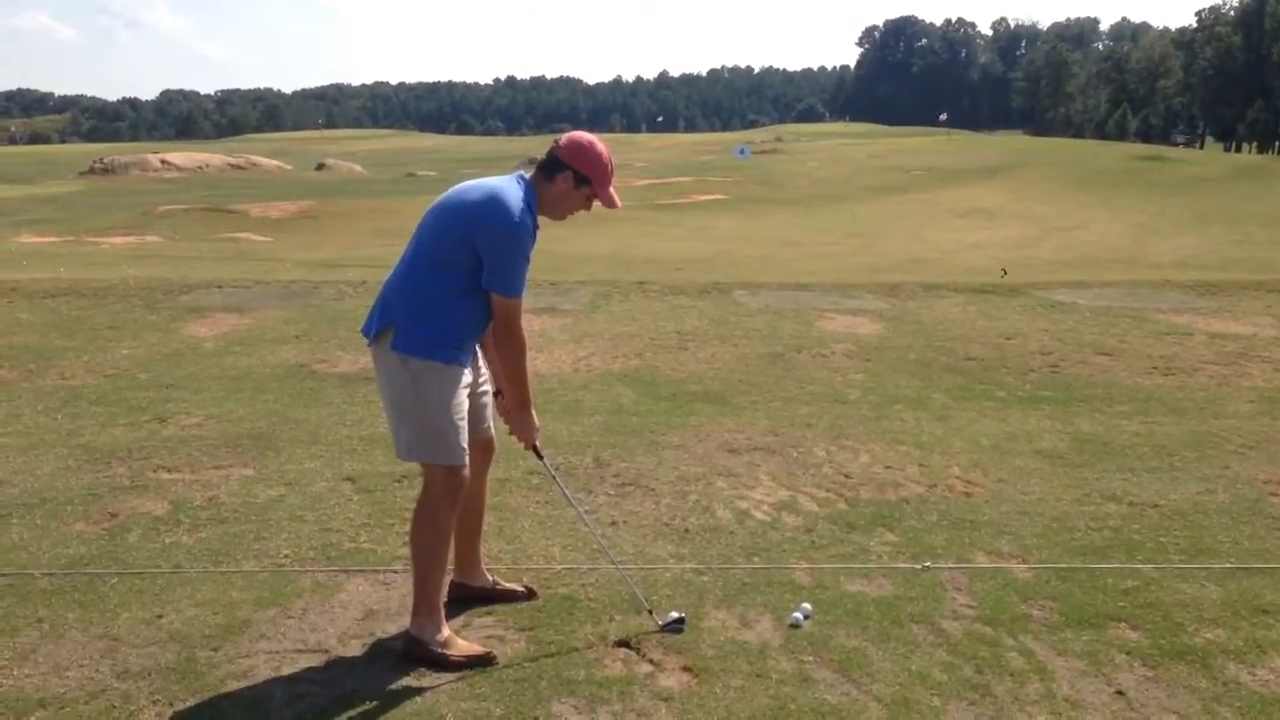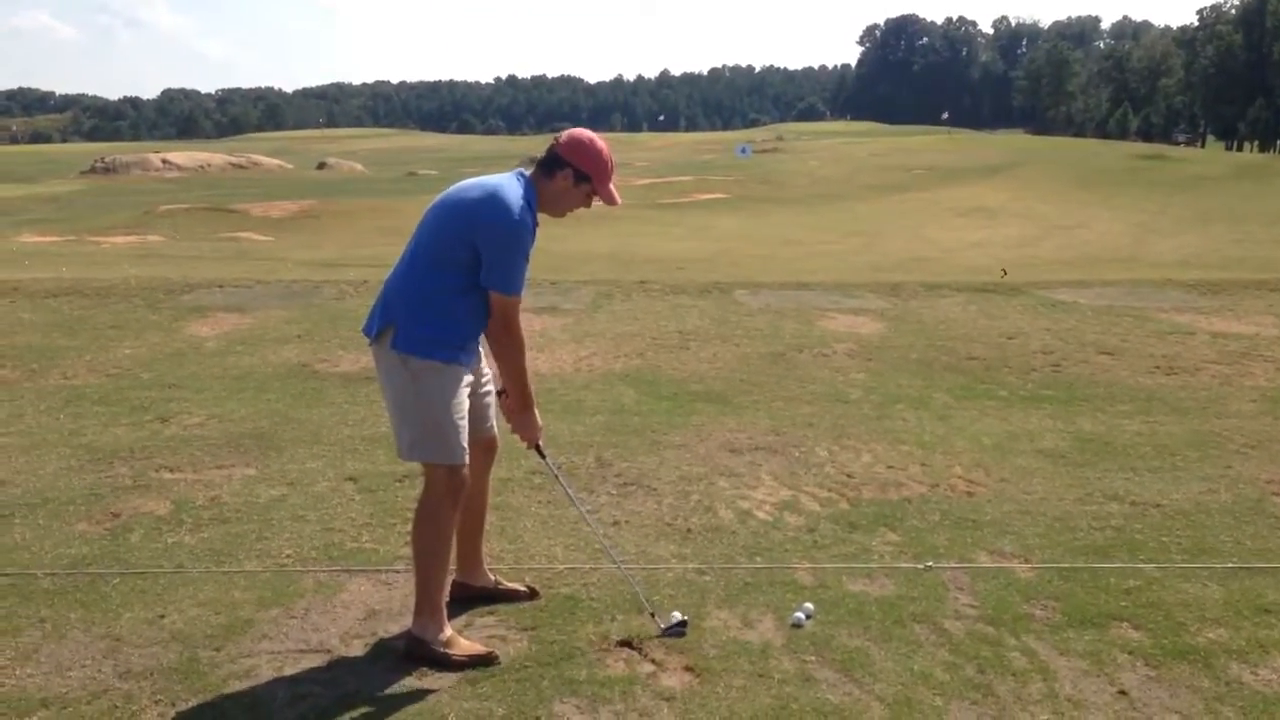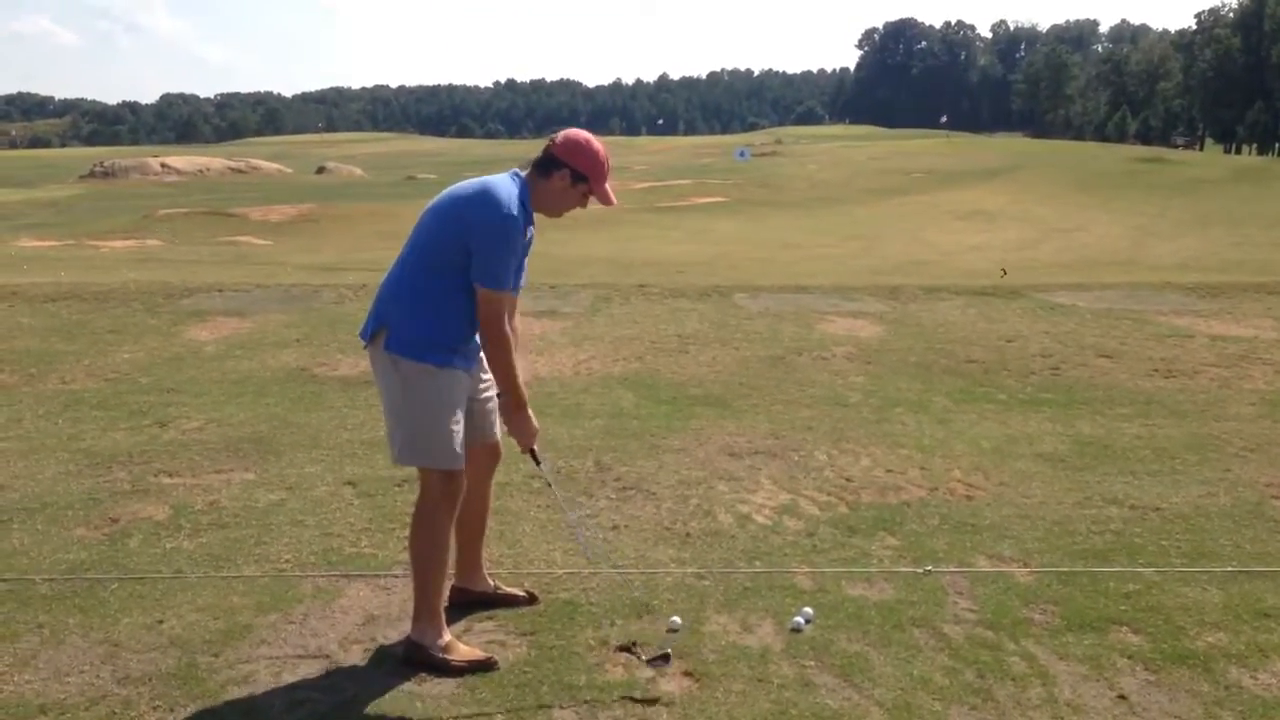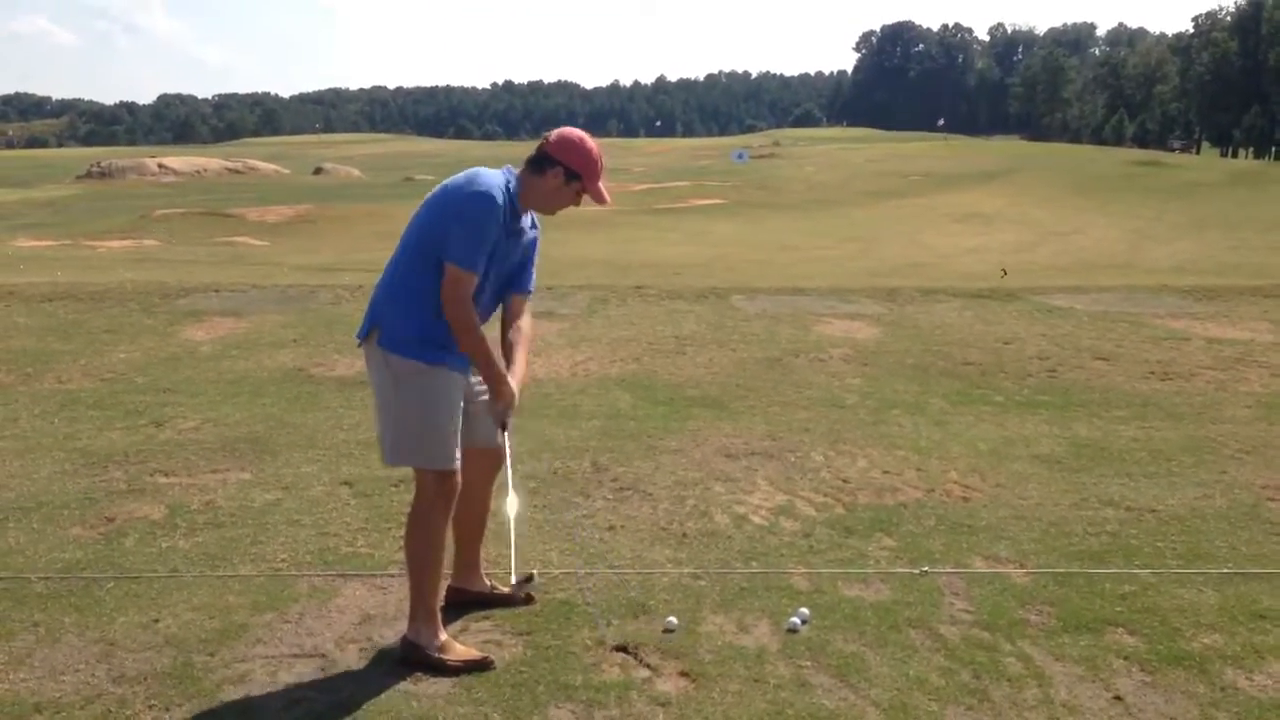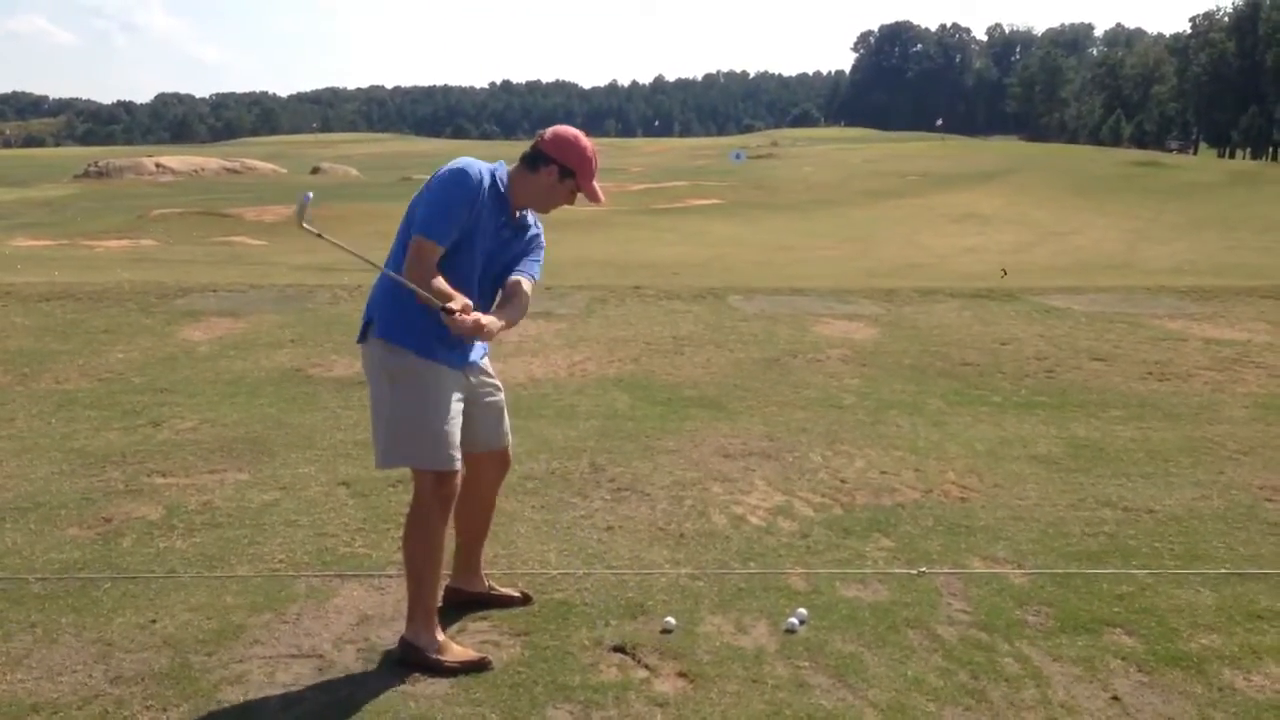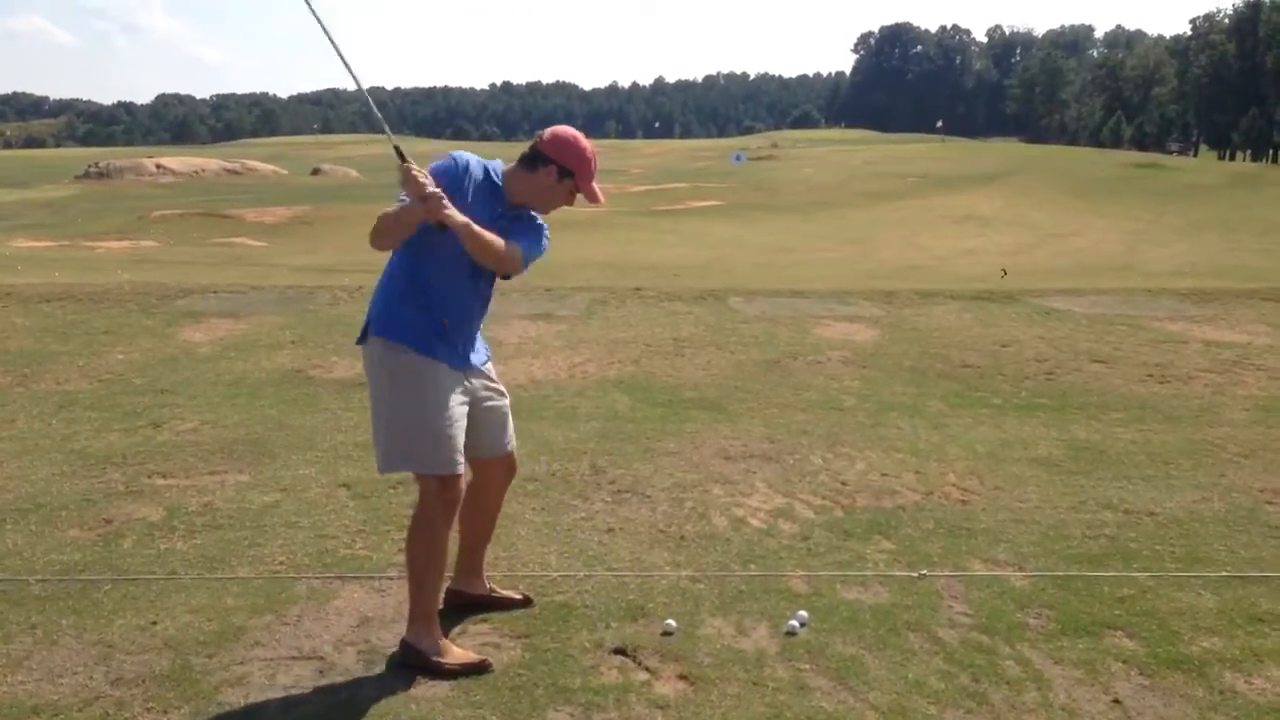
dt=0.1s
person 1, frame 1
left shoulder: (506, 200)
right shoulder: (510, 218)
left elbow: (490, 318)
right elbow: (507, 327)
left wrist: (502, 387)
right wrist: (523, 407)
left hip: (450, 342)
right hip: (415, 345)
left knee: (477, 452)
right knee: (447, 477)
left ankle: (468, 575)
right ankle: (425, 627)
person 1, frame 2
left shoulder: (507, 198)
right shoulder: (509, 215)
left elbow: (490, 314)
right elbow: (505, 324)
left wrist: (508, 387)
right wrist: (525, 405)
left hip: (451, 342)
right hip: (416, 345)
left knee: (480, 452)
right knee: (448, 477)
left ankle: (471, 574)
right ankle: (428, 627)
person 1, frame 3
left shoulder: (519, 216)
right shoulder: (496, 207)
left elbow: (503, 313)
right elbow: (491, 318)
left wrist: (511, 392)
right wrist: (521, 405)
left hip: (457, 349)
right hip: (415, 348)
left knee: (482, 455)
right knee: (445, 482)
left ankle: (469, 579)
right ankle: (427, 633)
person 1, frame 4
left shoulder: (526, 227)
right shoulder: (482, 197)
left elbow: (518, 314)
right elbow: (455, 302)
left wrist: (513, 379)
right wrist: (495, 379)
left hip: (456, 350)
right hip: (410, 348)
left knee: (484, 459)
right knee: (440, 482)
left ankle: (467, 579)
right ankle: (423, 633)
person 1, frame 5
left shoulder: (530, 233)
right shoulder: (463, 182)
left elbow: (518, 297)
right elbow: (414, 271)
left wrist: (487, 320)
right wrist: (454, 304)
left hip: (464, 354)
right hip: (405, 349)
left knee: (492, 461)
right knee: (439, 485)
left ankle: (466, 580)
right ankle: (420, 633)
person 1, frame 6
left shoulder: (534, 231)
right shoulder: (460, 173)
left elbow: (499, 259)
right elbow: (380, 237)
left wrist: (450, 216)
right wrist: (418, 206)
left hip: (466, 355)
right hip: (406, 349)
left knee: (498, 467)
right knee: (442, 488)
left ankle: (468, 582)
right ankle: (421, 635)
